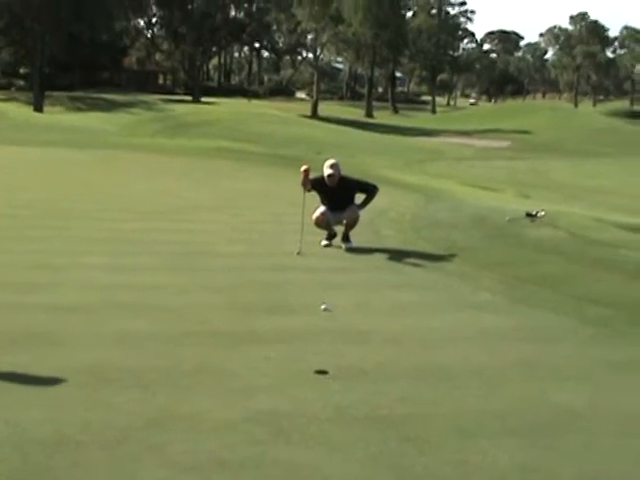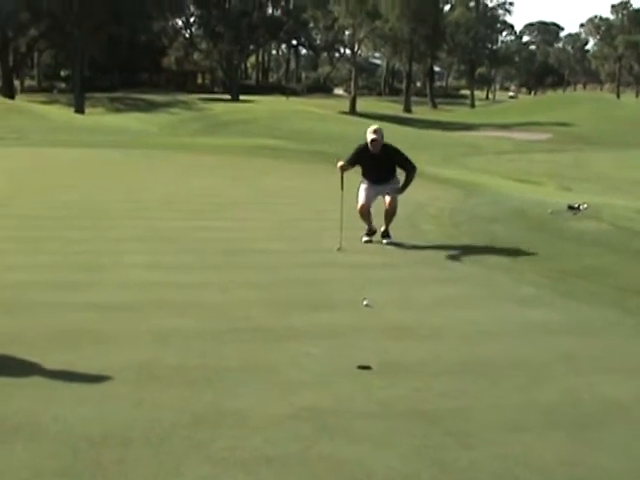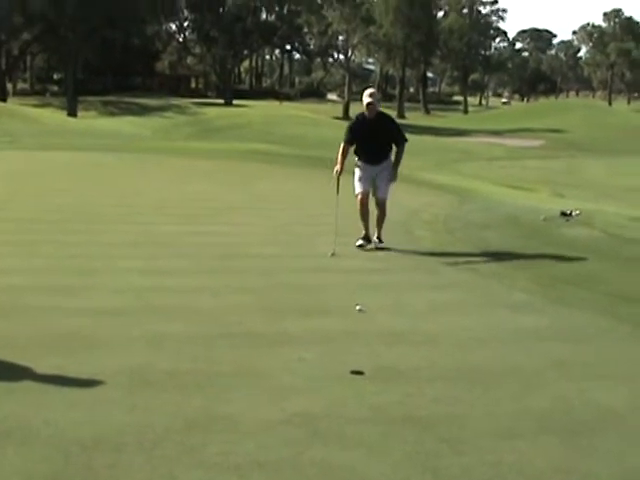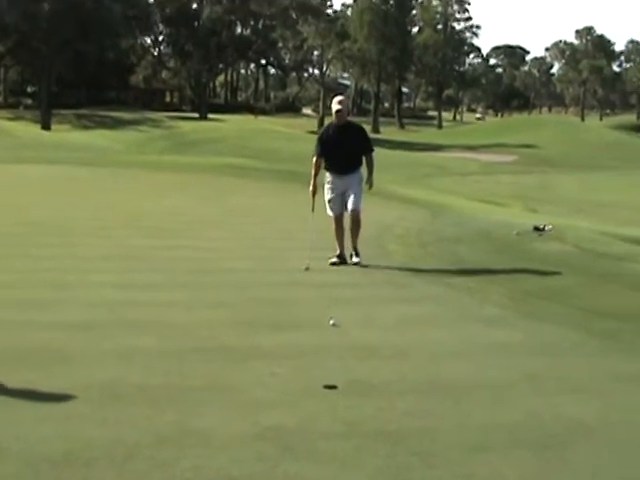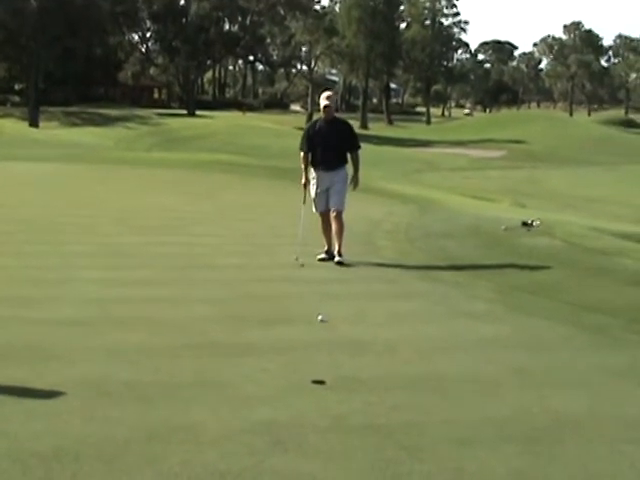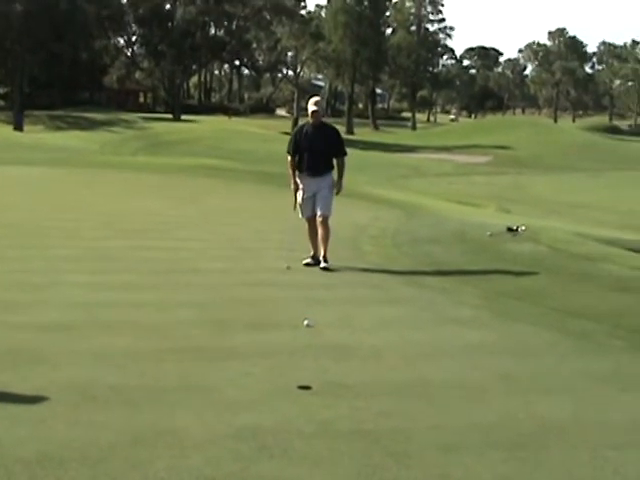
dt=0.4s
person 1, frame 1
left shoulder: (349, 183)
right shoulder: (320, 181)
left elbow: (374, 189)
right elbow: (306, 186)
left wrist: (361, 205)
right wrist: (305, 175)
left hip: (346, 211)
right hip: (329, 211)
left knee: (354, 215)
right knee: (317, 219)
left ankle: (346, 234)
right ankle: (331, 232)
person 1, frame 2
left shoulder: (392, 151)
right shoulder: (361, 150)
left elbow: (412, 169)
right elbow: (347, 165)
left wrist: (402, 188)
right wrist: (342, 166)
left hip: (389, 183)
right hip: (369, 183)
left knee: (391, 203)
right knee: (362, 207)
left ankle: (385, 230)
right ankle: (370, 228)
person 1, frame 3
left shoulder: (388, 121)
right shoulder: (357, 122)
left elbow: (401, 144)
right elbow: (346, 145)
left wrist: (395, 167)
right wrist: (340, 165)
left hip: (383, 165)
right hip: (363, 165)
left knee: (381, 202)
right knee: (362, 199)
left ankle: (378, 236)
right ankle: (366, 235)
person 1, frame 4
left shoulder: (358, 130)
right shoulder: (326, 132)
left elbow: (368, 154)
right elbow: (318, 158)
left wrist: (370, 175)
right wrist: (313, 181)
left hip: (353, 177)
right hip: (333, 178)
left knee: (354, 213)
right knee: (337, 217)
left ankle: (355, 249)
right ankle: (341, 254)
person 1, frame 5
left shoulder: (344, 126)
right shoulder: (312, 127)
left elbow: (354, 151)
right elbow: (304, 152)
left wrist: (356, 173)
right wrist: (305, 174)
left hip: (338, 174)
right hip: (318, 174)
left knee: (336, 213)
right knee: (323, 214)
left ankle: (338, 252)
right ankle: (328, 249)
person 1, frame 6
left shoulder: (332, 132)
right shoulder: (299, 131)
left elbow: (340, 158)
right elbow: (291, 157)
left wrist: (340, 179)
right wrist: (293, 179)
left hip: (325, 180)
right hip: (304, 180)
left knee: (322, 218)
right knee: (310, 219)
left ankle: (324, 257)
right ankle: (314, 254)
